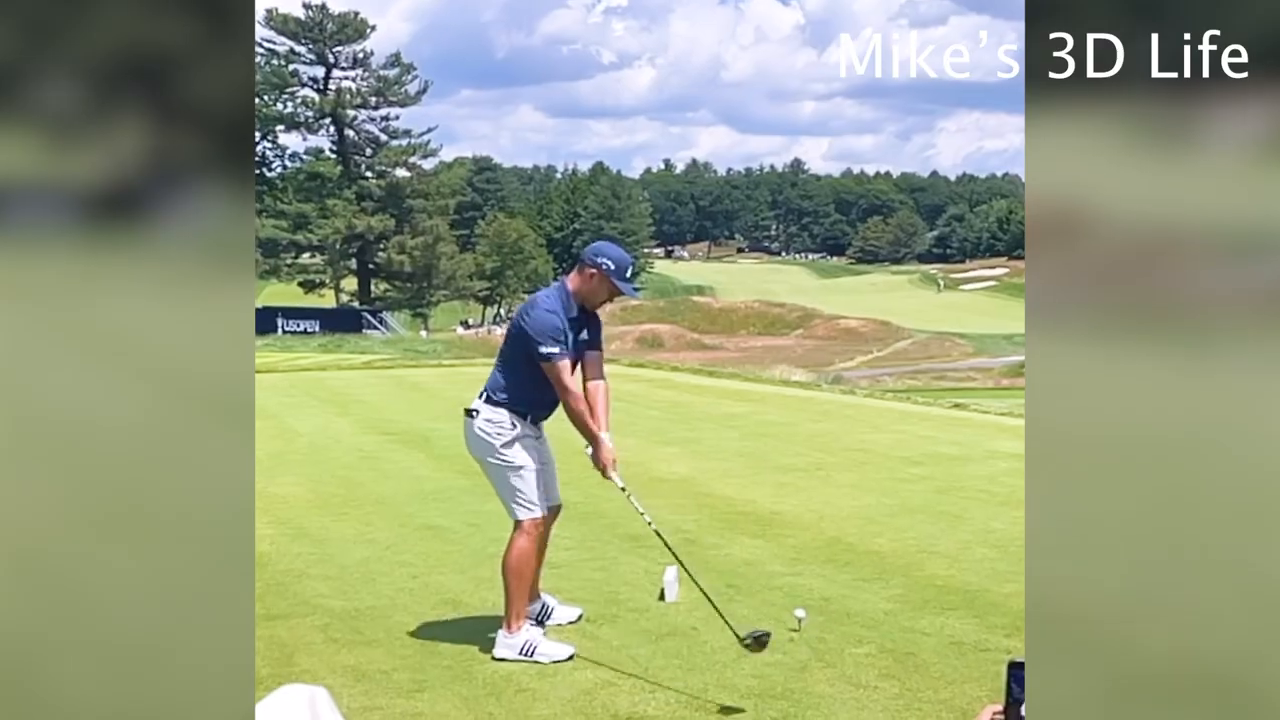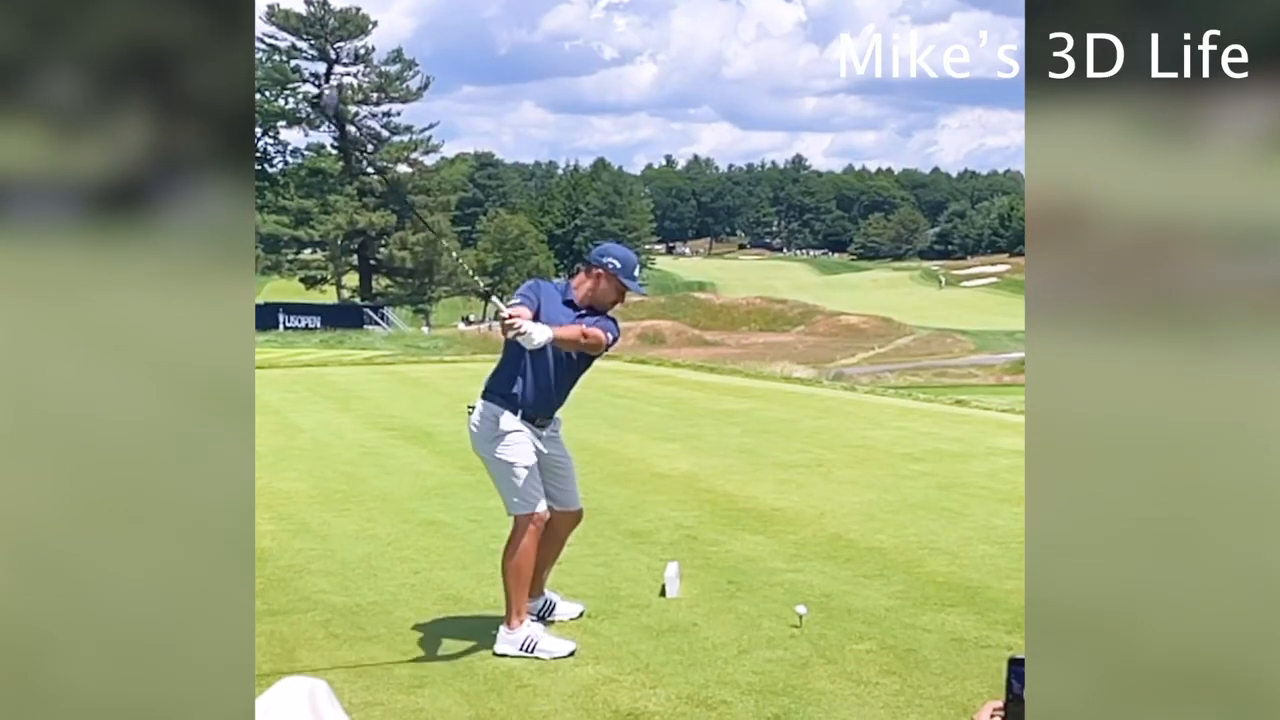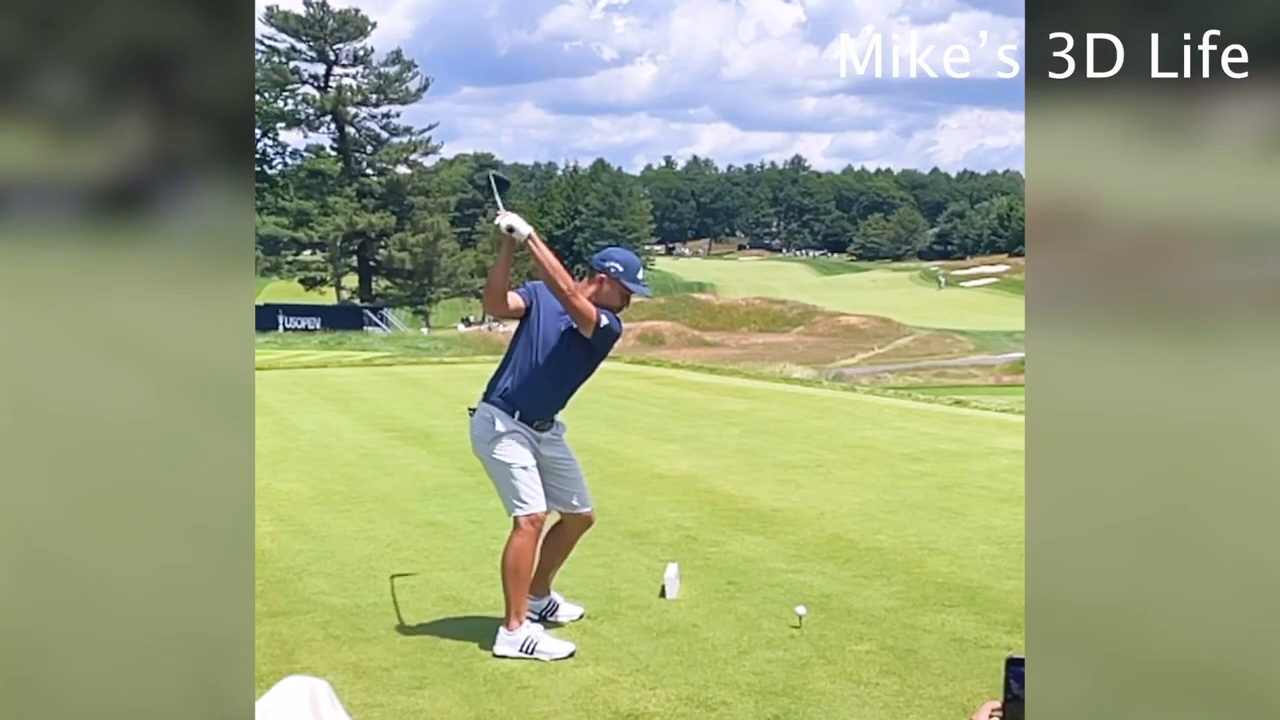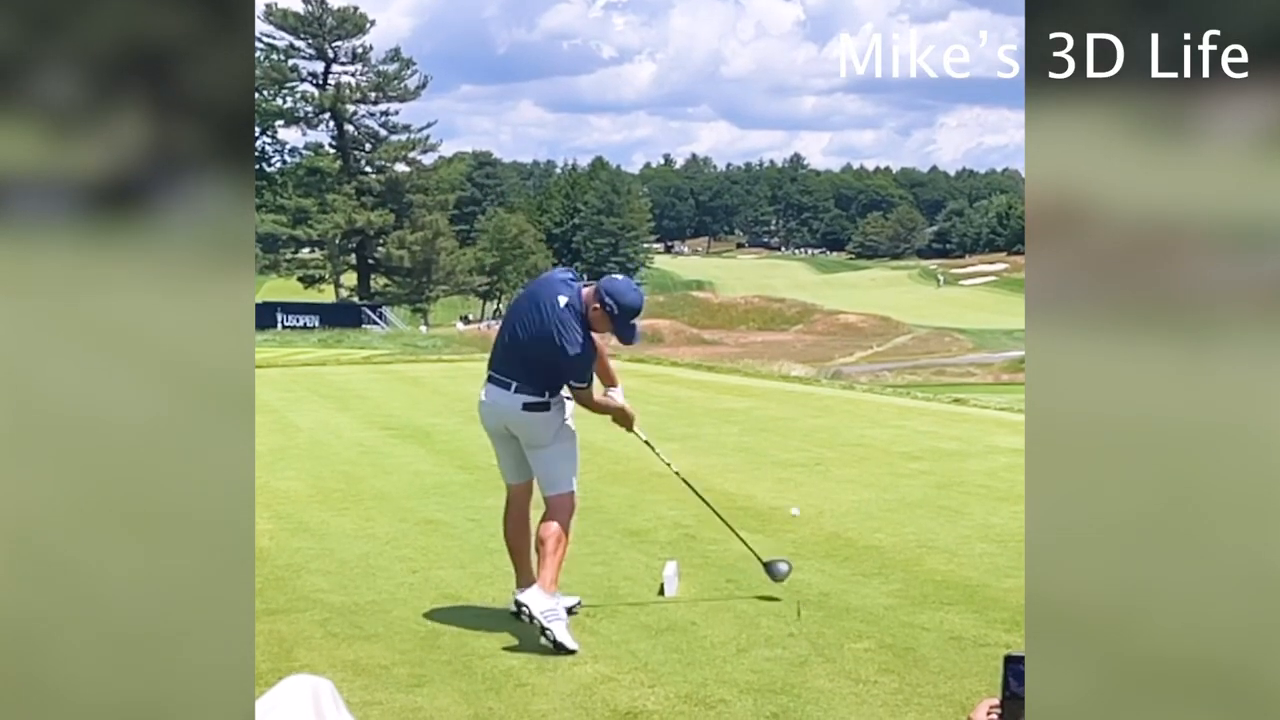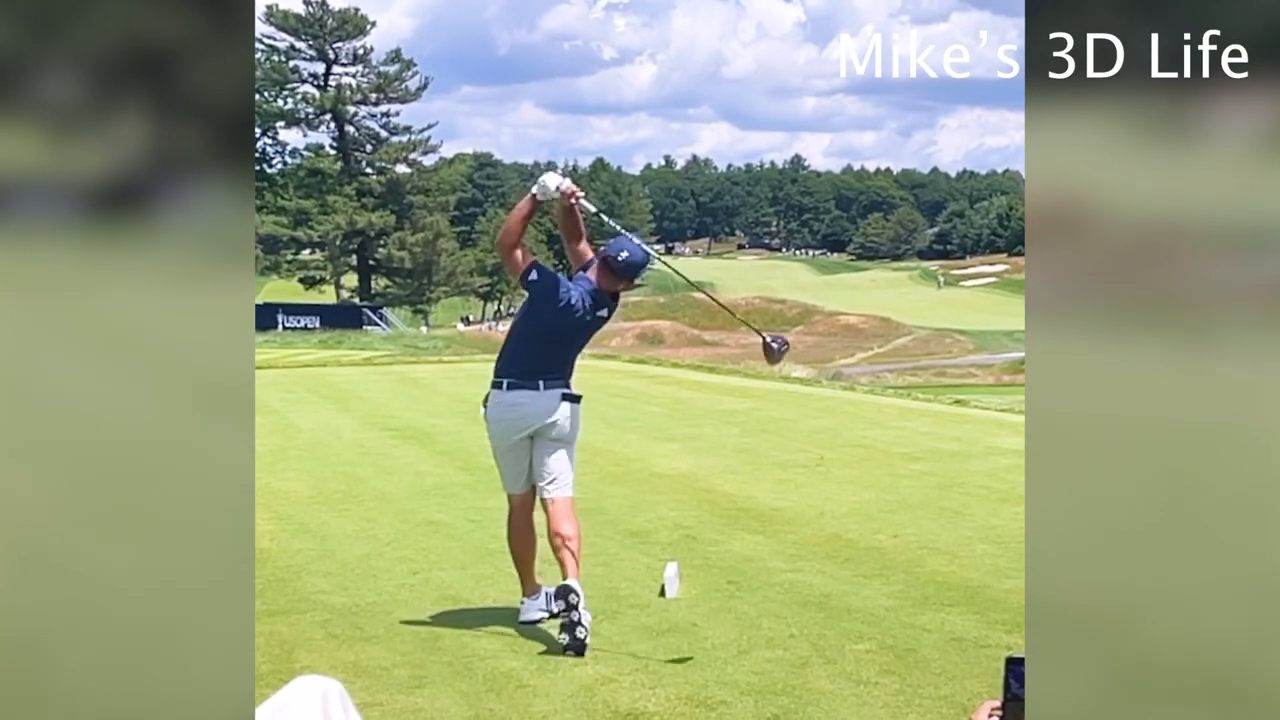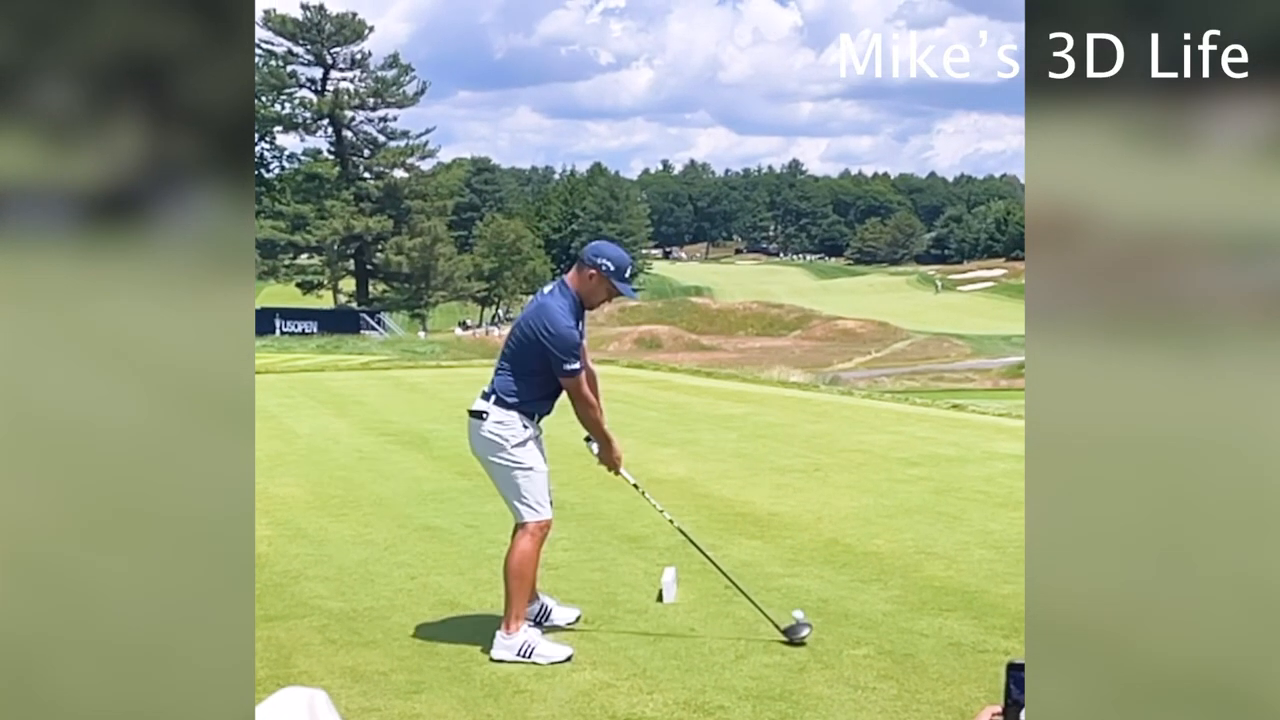
dt=0.3s
person 1, frame 1
left shoulder: (590, 322)
right shoulder: (544, 310)
left elbow: (594, 379)
right elbow: (564, 385)
left wrist: (603, 434)
right wrist: (597, 440)
left hip: (528, 426)
right hip: (500, 425)
left knee: (547, 511)
right knee: (531, 520)
left ankle: (532, 602)
right ankle: (513, 633)
person 1, frame 2
left shoulder: (604, 325)
right shoulder: (539, 291)
left elbow: (584, 339)
right elbow: (513, 326)
left wrist: (546, 333)
right wrist: (516, 324)
left hip: (544, 427)
right hip: (502, 421)
left knee: (567, 513)
right knee: (531, 517)
left ankle: (534, 598)
right ankle: (514, 629)
person 1, frame 3
left shoulder: (609, 327)
right shoulder: (542, 295)
left elbow: (567, 294)
right elbow: (496, 306)
left wrist: (529, 236)
right wrist: (508, 245)
left hip: (544, 429)
right hip: (499, 423)
left knee: (579, 516)
right knee: (531, 518)
left ankle: (537, 596)
right ankle: (514, 630)
person 1, frame 4
left shoulder: (560, 281)
right shoulder: (571, 343)
right elbow: (585, 399)
left wrist: (614, 385)
right wrist: (615, 408)
left hip: (496, 398)
right hip: (537, 410)
left knee: (519, 495)
right knee: (560, 504)
left ankle: (528, 590)
right ankle: (543, 596)
person 1, frame 5
left shoulder: (555, 292)
right shoulder: (605, 304)
left elbow: (505, 244)
right elbow: (582, 251)
left wrist: (538, 194)
right wrist: (568, 198)
left hip: (506, 402)
right hip: (555, 404)
left knee: (519, 500)
right knee: (558, 497)
left ankle: (533, 597)
right ankle: (567, 587)
person 1, frame 6
left shoulder: (562, 304)
right shoulder: (558, 321)
left elbow: (586, 373)
right elbow: (580, 396)
left wrist: (601, 434)
right wrist: (605, 441)
left hip: (514, 422)
right hip: (505, 425)
left knee: (533, 514)
right knee: (535, 520)
left ankle: (529, 603)
right ankle: (512, 634)
